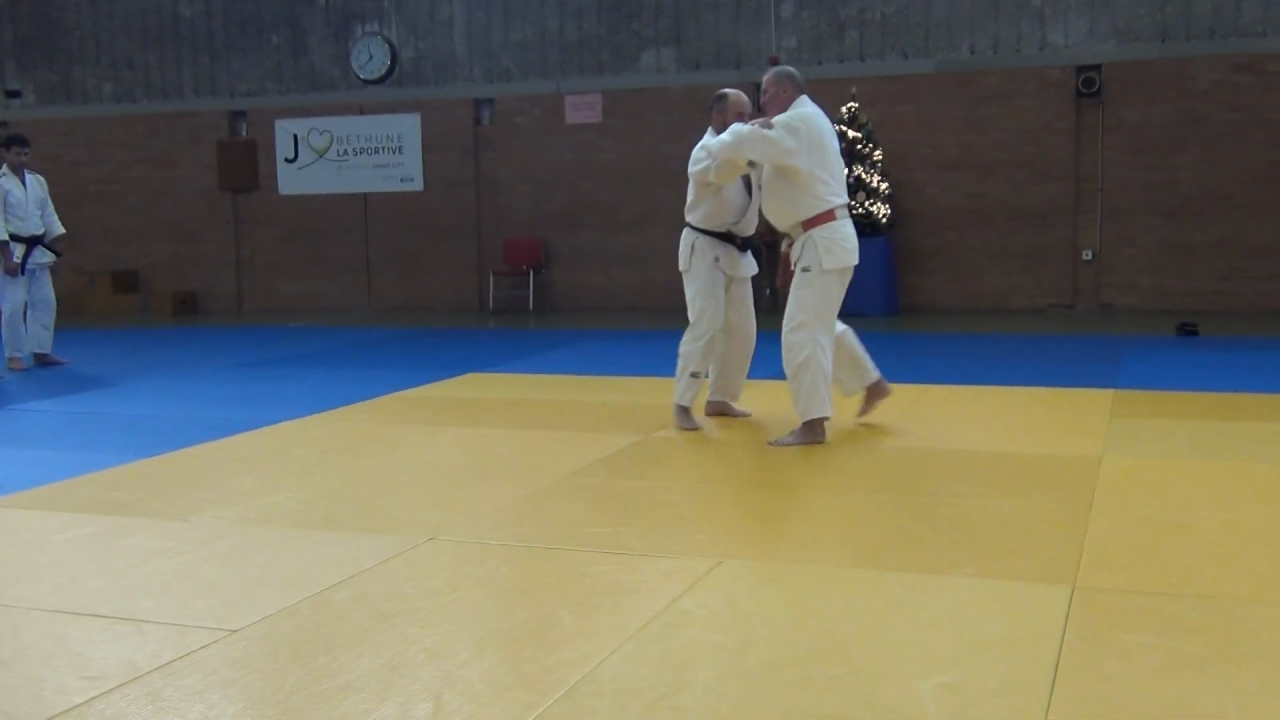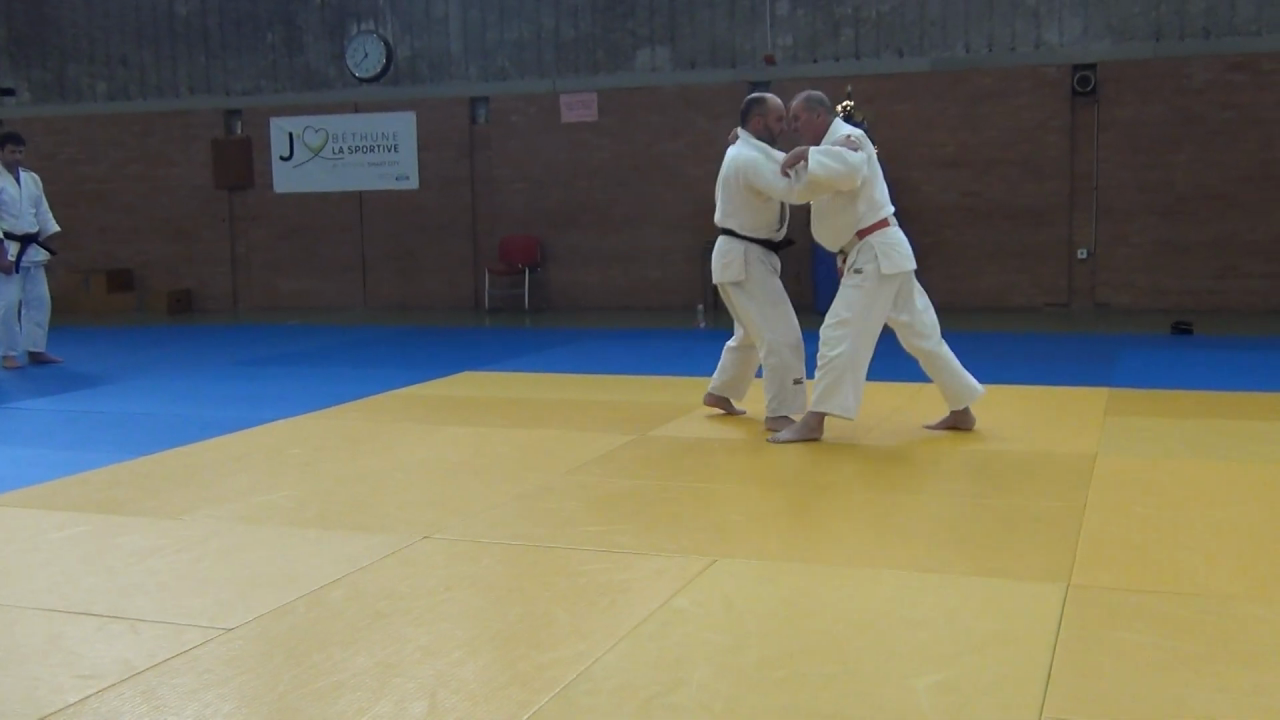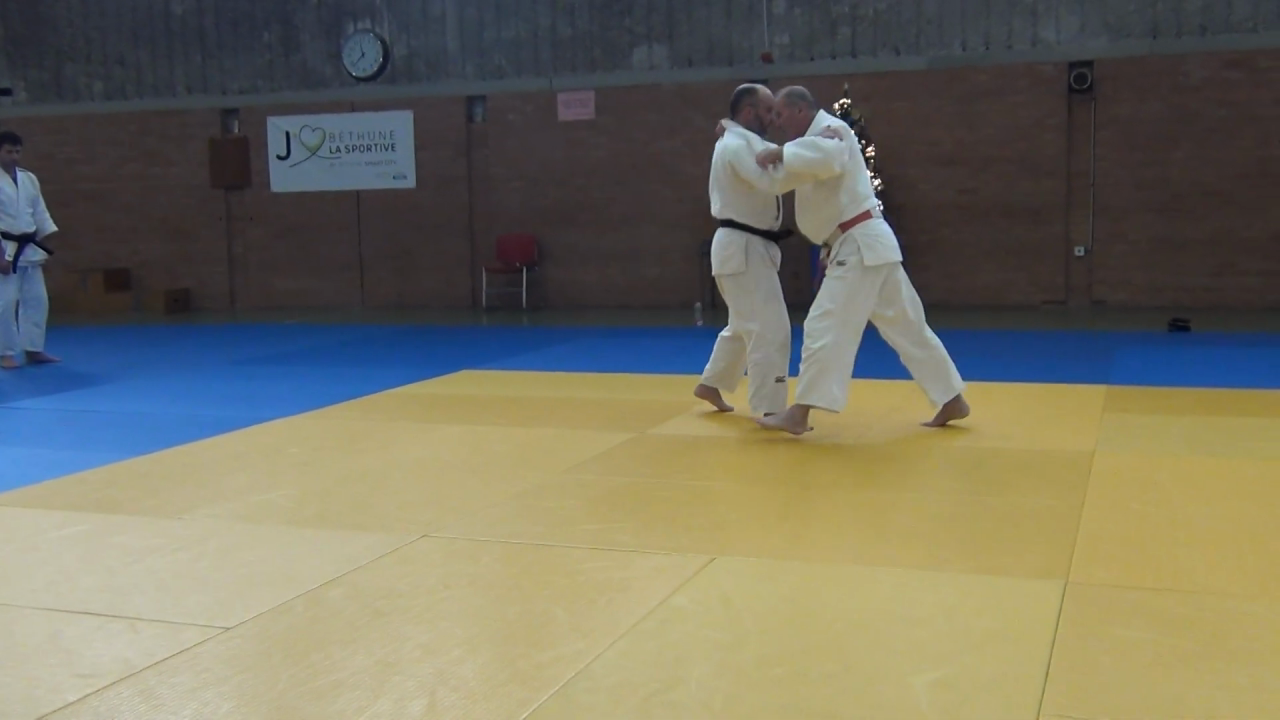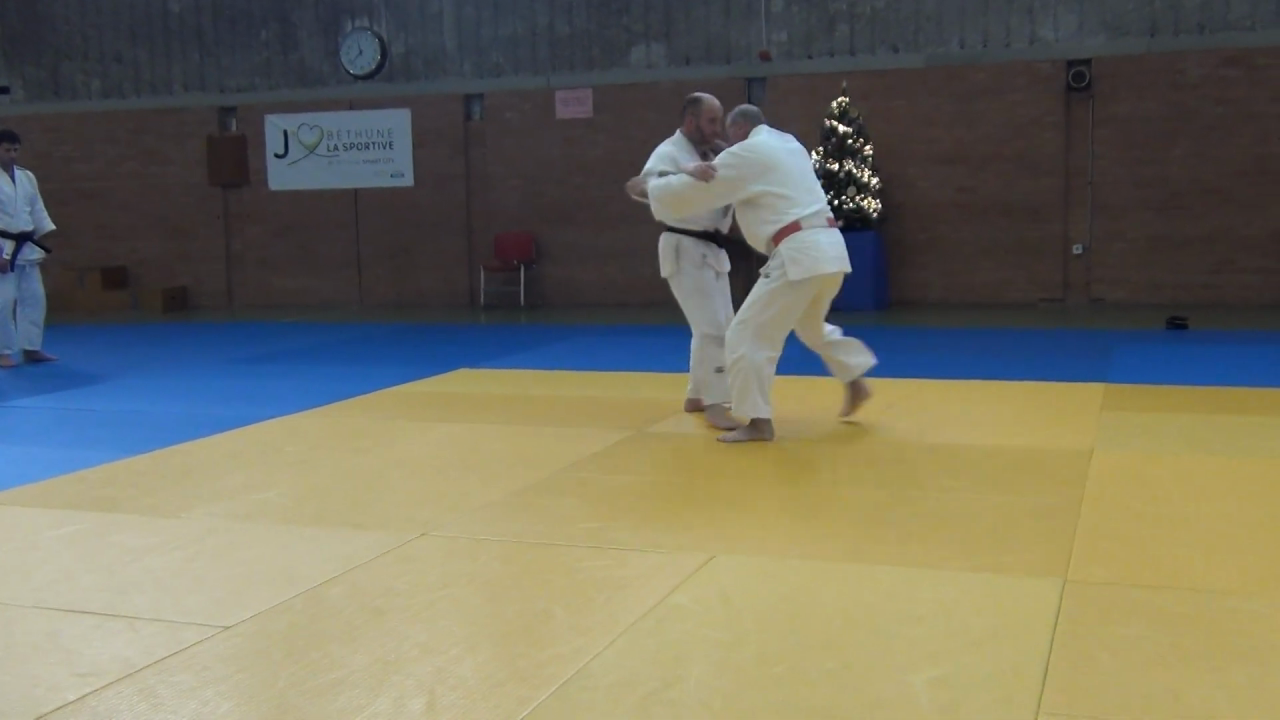
dt=0.3s
person 1, frame 1
left shoulder: (797, 122)
right shoulder: (809, 122)
left elbow: (742, 142)
left wrist: (718, 143)
left hip: (822, 241)
right hip: (826, 238)
left knee: (801, 333)
right knee: (821, 324)
left ankle: (813, 424)
right ankle: (871, 382)
person 1, frame 2
left shoulder: (848, 138)
right shoulder: (834, 145)
left elbow: (848, 169)
left wrist: (802, 155)
left hip: (876, 252)
right hip: (882, 250)
left knee: (840, 332)
right knee: (920, 333)
left ankle: (813, 421)
right ankle: (962, 410)
person 1, frame 3
left shoulder: (830, 129)
right shoulder: (822, 134)
left elbow: (825, 157)
left wrist: (778, 154)
left hip: (861, 244)
right hip: (872, 242)
left knee: (826, 326)
right knee: (907, 326)
left ankle: (799, 414)
right ankle: (953, 401)
person 1, frame 4
left shoulder: (744, 154)
right shoulder: (786, 144)
left elbow: (690, 189)
left wrist: (646, 188)
left hip: (800, 254)
right hip: (829, 246)
left knee: (748, 337)
right knee: (810, 326)
left ankle: (758, 422)
right ankle: (854, 381)
person 2, frame 1
right shoulder: (706, 150)
right elbow: (719, 168)
left hip: (735, 251)
right hip: (704, 249)
left knee: (741, 330)
right knee: (704, 326)
left ankle: (719, 399)
right ankle: (683, 404)
person 2, frame 2
left shoulder: (753, 152)
right shoulder: (750, 158)
right elbow: (793, 189)
left hip: (749, 253)
right hip: (746, 256)
left knee: (750, 334)
right knee: (782, 333)
left ankle: (719, 392)
right ankle: (780, 414)
person 2, frame 3
left shoulder: (734, 141)
right shoulder: (741, 144)
right elbow: (775, 179)
left hip: (744, 246)
right hip: (744, 248)
left knee: (744, 325)
right knee: (771, 329)
left ankle: (712, 384)
right ankle: (772, 409)
person 2, frame 4
left shoulder: (713, 151)
right shoulder: (669, 154)
left hip: (712, 250)
right hip: (686, 250)
left knee: (720, 325)
right knee: (712, 324)
left ankle: (698, 396)
right ankle: (715, 404)
person 3, frame 1
left shoulder: (38, 181)
left elbow: (49, 216)
left wrist: (56, 248)
left hip: (38, 251)
left knee: (45, 302)
left ankle: (41, 352)
person 3, frame 2
left shoulder: (32, 179)
left elbow: (43, 213)
left wrist: (50, 245)
left hip: (32, 249)
left knee: (39, 301)
left ankle: (36, 350)
person 3, frame 3
left shoulder: (29, 178)
left elbow: (40, 212)
left wrist: (47, 244)
left hip: (29, 249)
left knee: (37, 300)
left ankle: (33, 350)
person 3, frame 4
left shoulder: (27, 177)
left elbow: (38, 211)
left wrist: (46, 241)
left hip: (27, 247)
left knee: (34, 299)
left ankle: (31, 348)
